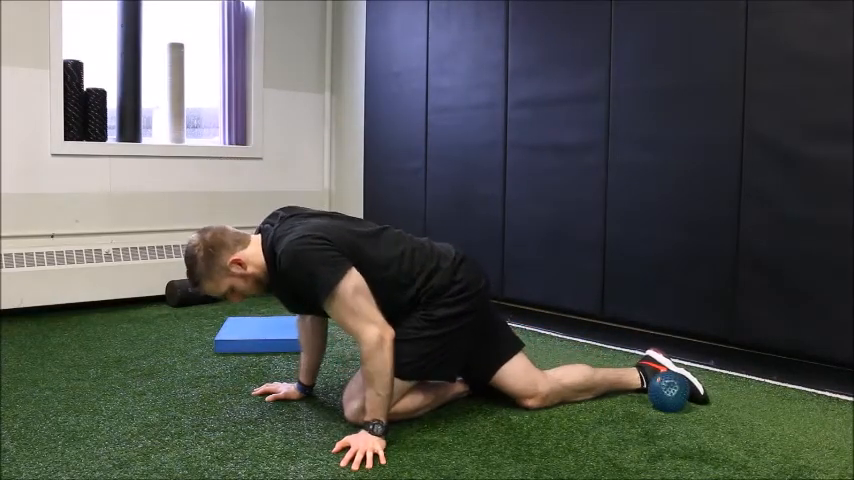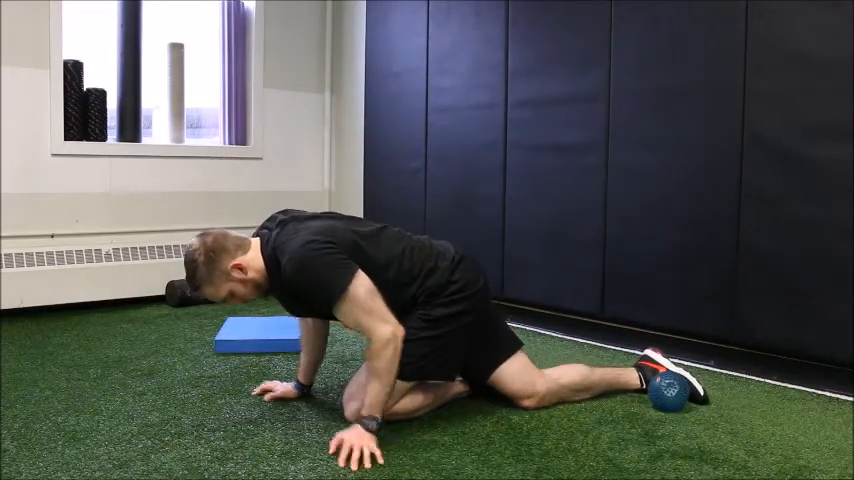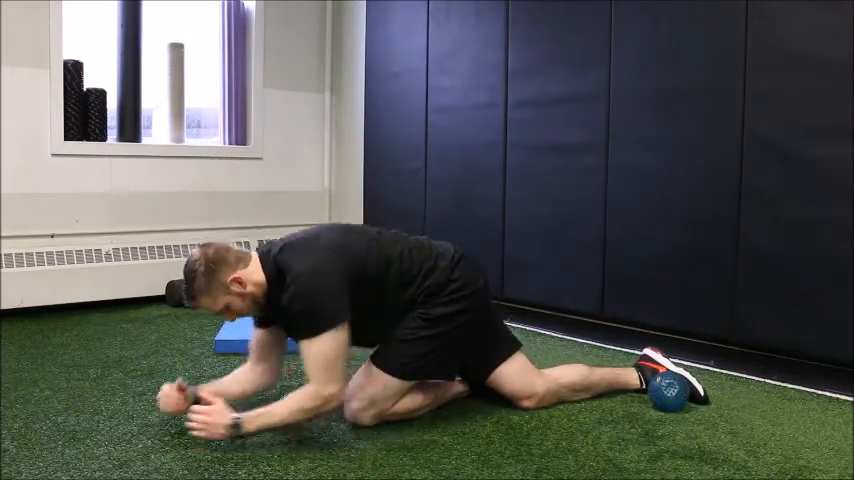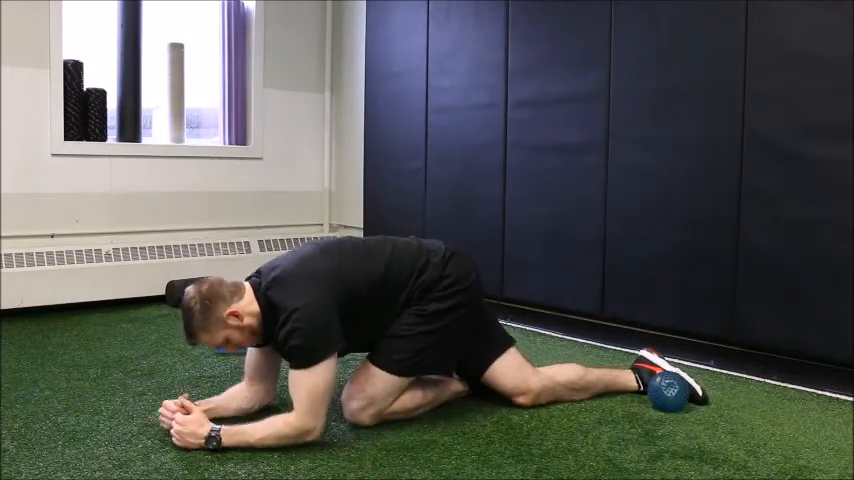
dt=0.3s
person 1, frame 1
left shoulder: (300, 253)
right shoulder: (274, 236)
left elbow: (376, 334)
right elbow: (311, 310)
left wrist: (374, 428)
right wrist: (303, 384)
left hip: (447, 295)
right hip: (453, 289)
left knee: (357, 405)
right knee: (534, 392)
left ankle: (466, 383)
right ankle: (644, 373)
person 1, frame 2
left shoulder: (305, 258)
right shoulder: (273, 240)
left elbow: (387, 332)
right elbow: (314, 312)
left wrist: (368, 425)
right wrist: (300, 383)
left hip: (446, 294)
right hip: (454, 288)
left knee: (357, 405)
right knee: (533, 391)
left ankle: (466, 382)
right ankle: (643, 373)
person 1, frame 3
left shoulder: (307, 282)
right shoulder: (268, 281)
left elbow: (323, 392)
right elbow: (260, 371)
left wrist: (233, 423)
right wrist: (196, 395)
left hip: (446, 293)
right hip: (451, 291)
left knee: (361, 406)
right knee: (532, 392)
left ankle: (464, 384)
right ankle: (642, 373)
person 1, frame 4
left shoulder: (300, 310)
right shoulder: (260, 299)
left elbow: (308, 423)
right elbow: (256, 390)
left wrist: (213, 436)
right wrist: (199, 407)
left hip: (441, 288)
right hip: (444, 285)
left knee: (360, 406)
right knee: (529, 389)
left ankle: (462, 382)
right ankle: (641, 375)
